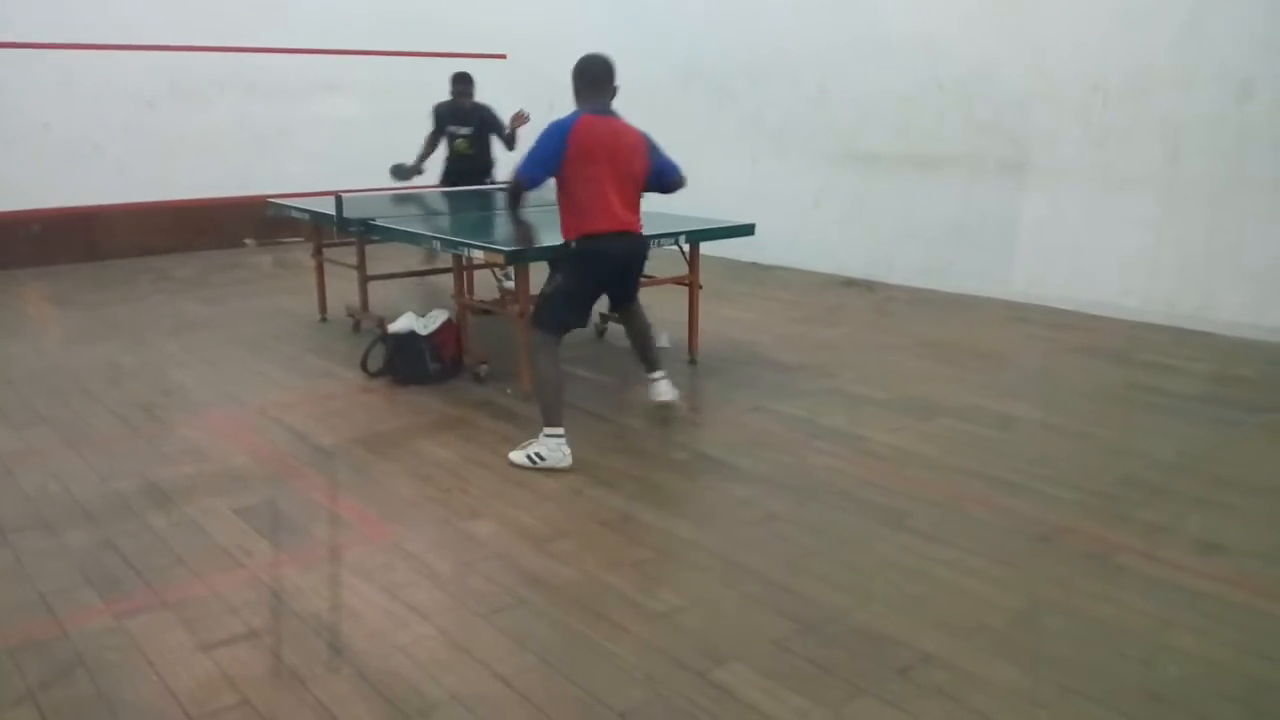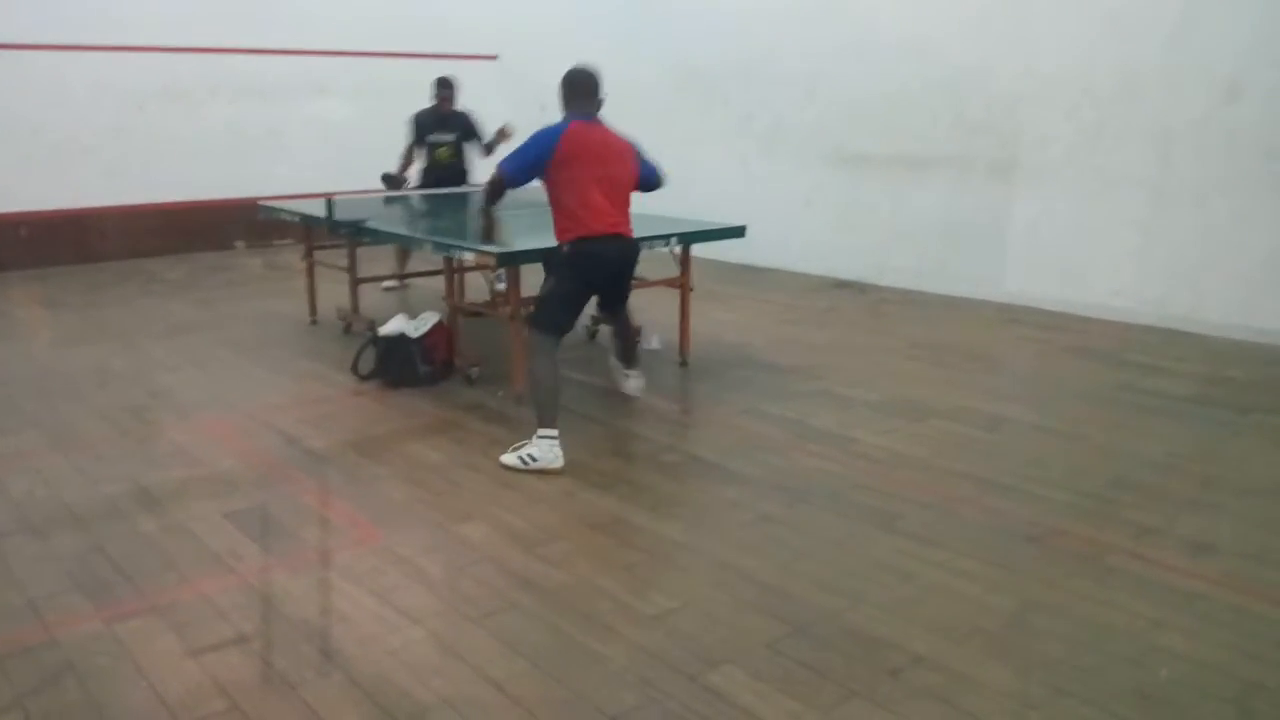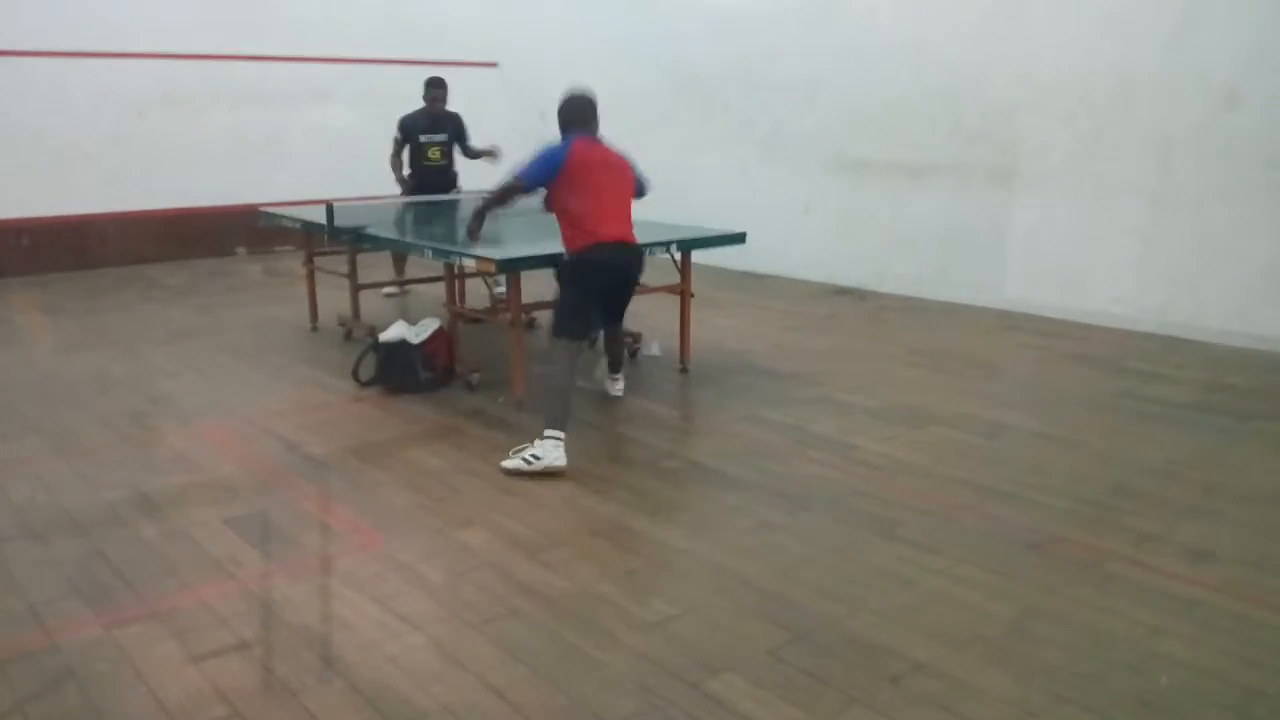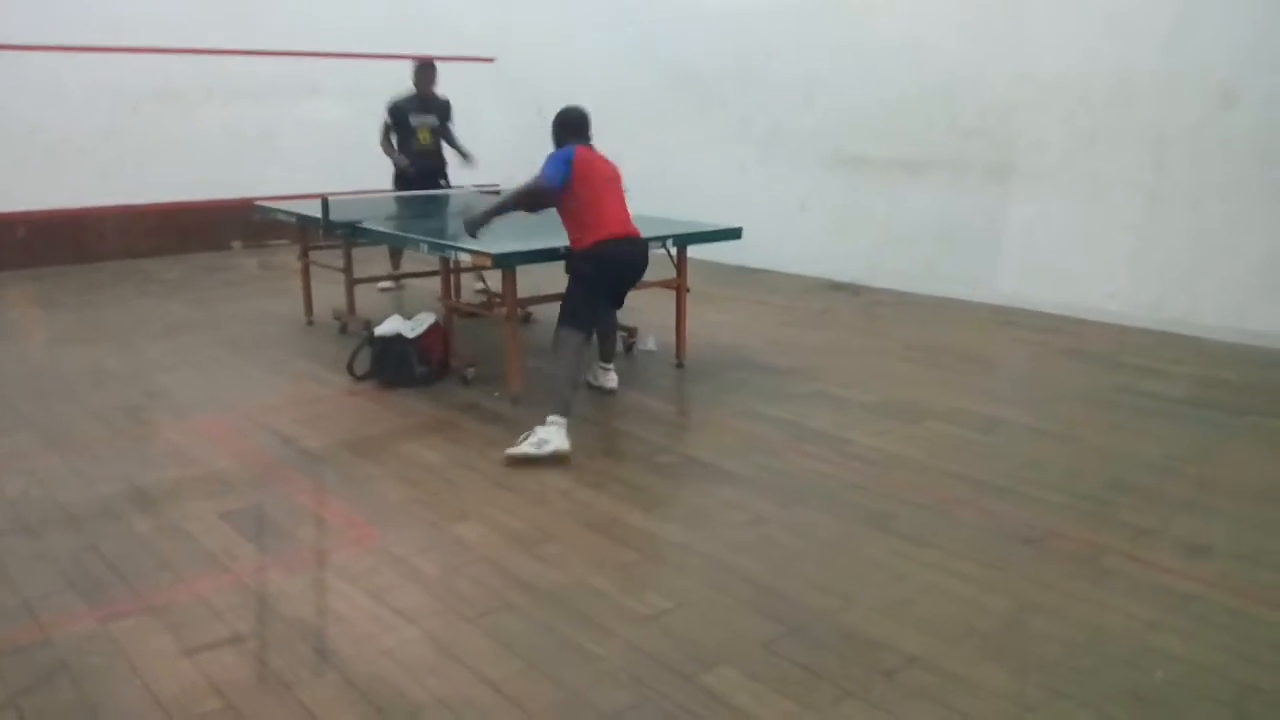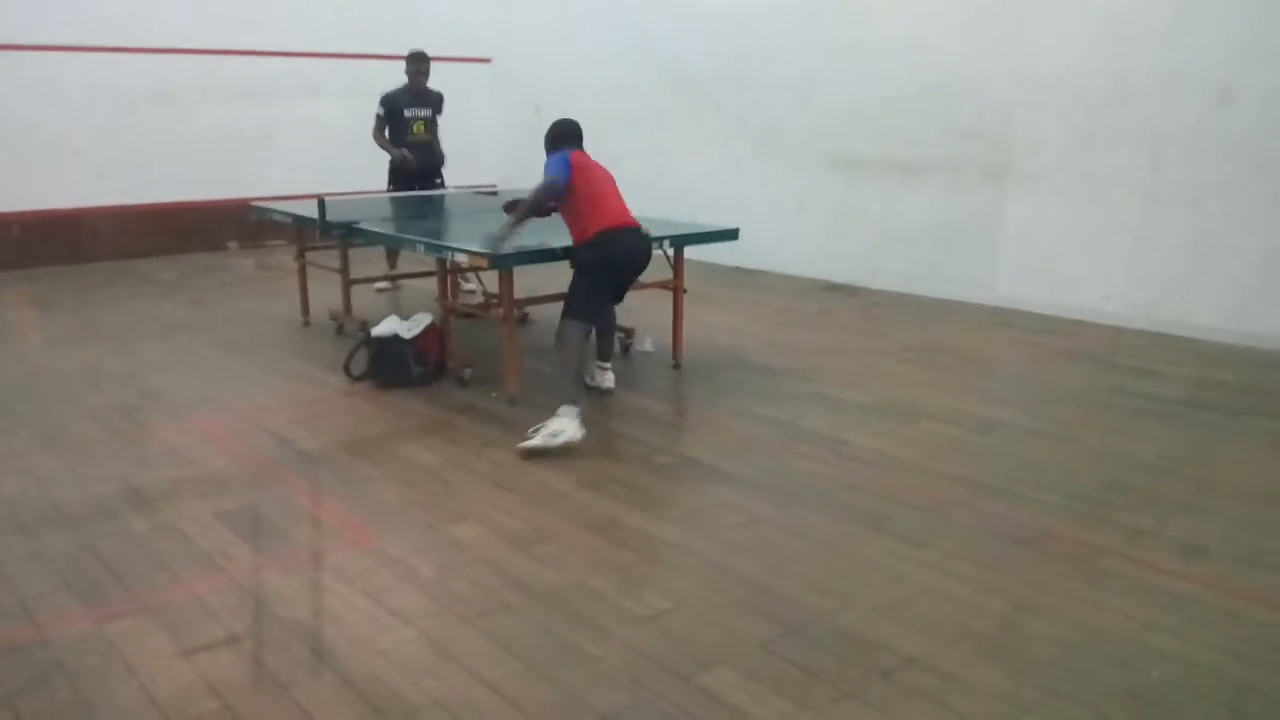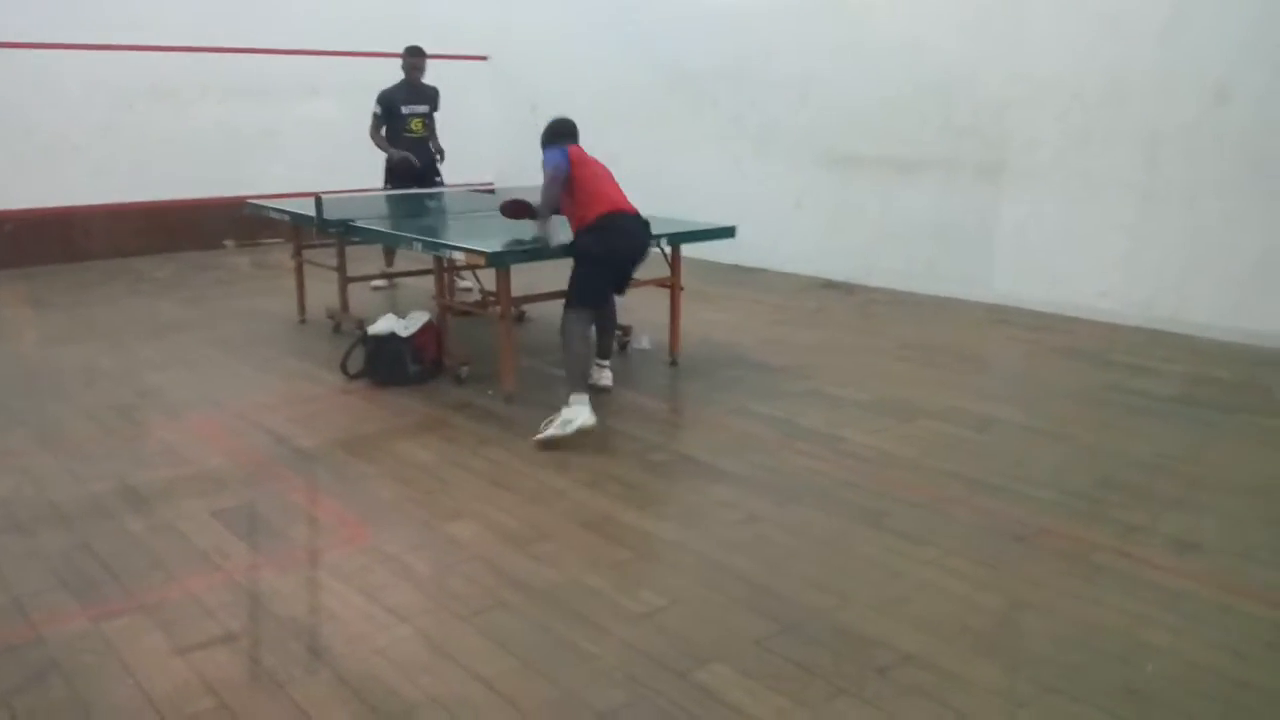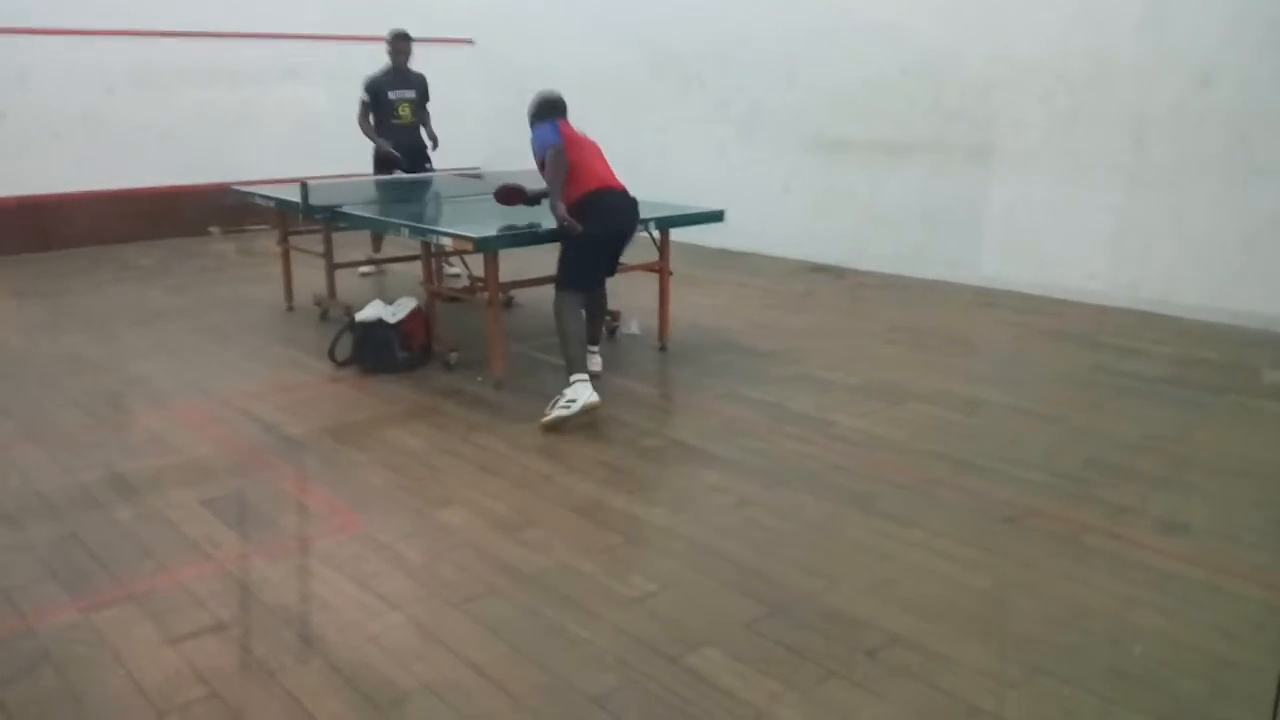
dt=0.1s
person 1, frame 1
left shoulder: (563, 131)
right shoulder: (638, 139)
left elbow: (519, 183)
right elbow: (675, 181)
left wrist: (517, 219)
left hip: (589, 248)
right hip: (632, 245)
left knee: (544, 336)
right knee: (628, 306)
left ankle: (553, 441)
right ankle: (658, 380)
person 1, frame 2
left shoulder: (554, 138)
right shoulder: (625, 146)
left elbow: (500, 179)
right elbow: (655, 179)
left wrist: (487, 214)
left hip: (581, 251)
right hip: (622, 248)
left knee: (542, 340)
right knee: (615, 309)
left ankle: (546, 440)
right ankle: (629, 373)
person 1, frame 3
left shoulder: (563, 154)
right shoulder: (620, 161)
left elbow: (518, 185)
left wrist: (478, 214)
left hip: (590, 259)
right hip: (629, 255)
left knee: (565, 346)
right knee: (611, 318)
left ankle: (551, 443)
right ankle: (614, 377)
person 1, frame 4
left shoulder: (564, 159)
right shoulder: (608, 167)
left elbow: (539, 188)
left wrist: (485, 214)
right wrist: (550, 201)
left hip: (600, 253)
right hip: (635, 250)
left knee: (569, 339)
right knee: (603, 306)
left ankle: (554, 429)
right ankle: (606, 369)
person 1, frame 5
left shoulder: (561, 161)
right shoulder: (597, 168)
left elbow: (550, 188)
left wrist: (513, 222)
right wrist: (541, 208)
left hip: (604, 246)
right hip: (637, 242)
left knee: (572, 329)
right knee: (602, 301)
left ankle: (567, 417)
right ankle: (603, 370)
person 1, frame 6
left shoulder: (556, 154)
right shoulder: (592, 163)
left elbow: (558, 178)
left wrist: (543, 219)
right wrist: (542, 213)
left hip: (606, 233)
right hip: (637, 230)
left knee: (575, 317)
right knee: (602, 295)
left ankle: (577, 407)
right ankle: (602, 367)
person 1, frame 7
left shoulder: (545, 131)
right shoulder: (582, 140)
left elbow: (553, 155)
left wrist: (555, 202)
right wrist: (536, 197)
left hip: (596, 211)
right hip: (625, 207)
left knee: (568, 298)
right knee: (593, 278)
left ankle: (578, 386)
right ankle: (591, 353)
person 2, frame 1
left shoulder: (484, 113)
right shoulder: (441, 110)
left elbow: (509, 145)
right elbow: (435, 136)
left wrist: (512, 129)
right wrist: (419, 161)
left hip: (480, 174)
right hip: (455, 169)
left ankle: (505, 272)
person 2, frame 2
left shoulder: (463, 120)
right shoulder: (421, 119)
left elbow: (485, 150)
right elbow: (413, 147)
left wrist: (495, 141)
right wrist: (401, 171)
left hip: (456, 181)
right hip: (431, 181)
right ankle: (400, 275)
person 2, frame 3
left shoulder: (454, 121)
right shoulder: (409, 122)
left elbow: (466, 151)
right elbow: (396, 154)
left wrist: (484, 152)
right wrist: (399, 176)
left hip: (447, 186)
right hip: (417, 187)
right ankle: (398, 280)
person 2, frame 4
left shoulder: (442, 105)
right shoulder: (398, 107)
right elbow: (385, 140)
left wrist: (460, 150)
right wrist: (396, 158)
left hip: (435, 174)
right hip: (407, 175)
right ankle: (395, 274)
person 2, frame 5
left shoulder: (436, 98)
right shoulder: (391, 99)
right elbow: (377, 132)
left wrist: (439, 148)
right wrist: (393, 151)
left hip: (430, 170)
right hip: (402, 170)
right ankle: (391, 274)
person 2, frame 6
left shoulder: (432, 93)
right shoulder: (388, 96)
right elbow: (374, 132)
left wrist: (437, 144)
right wrist: (392, 152)
left hip: (427, 166)
right hip: (398, 168)
right ankle: (388, 271)
person 2, frame 7
left shoulder: (419, 80)
right shoulder: (375, 83)
right elbow: (363, 119)
left wrist: (430, 131)
right wrist: (379, 142)
left hip: (417, 152)
right hip: (388, 155)
right ankle: (375, 257)
